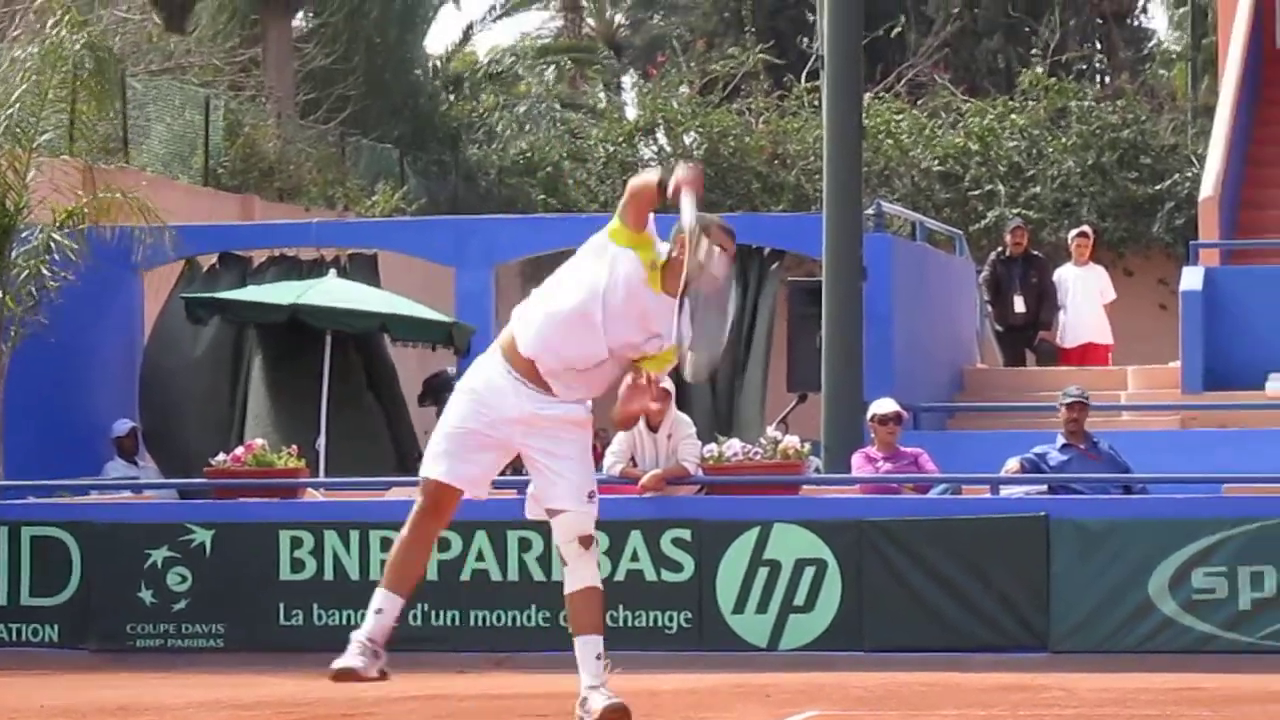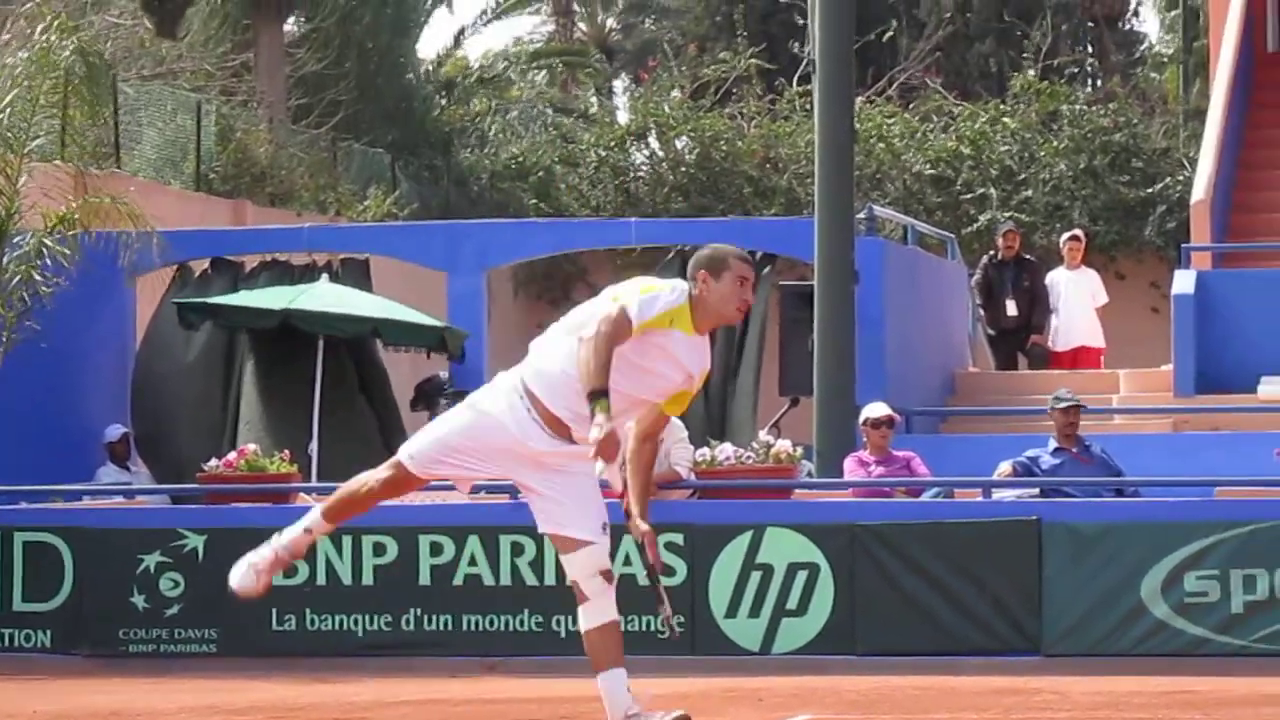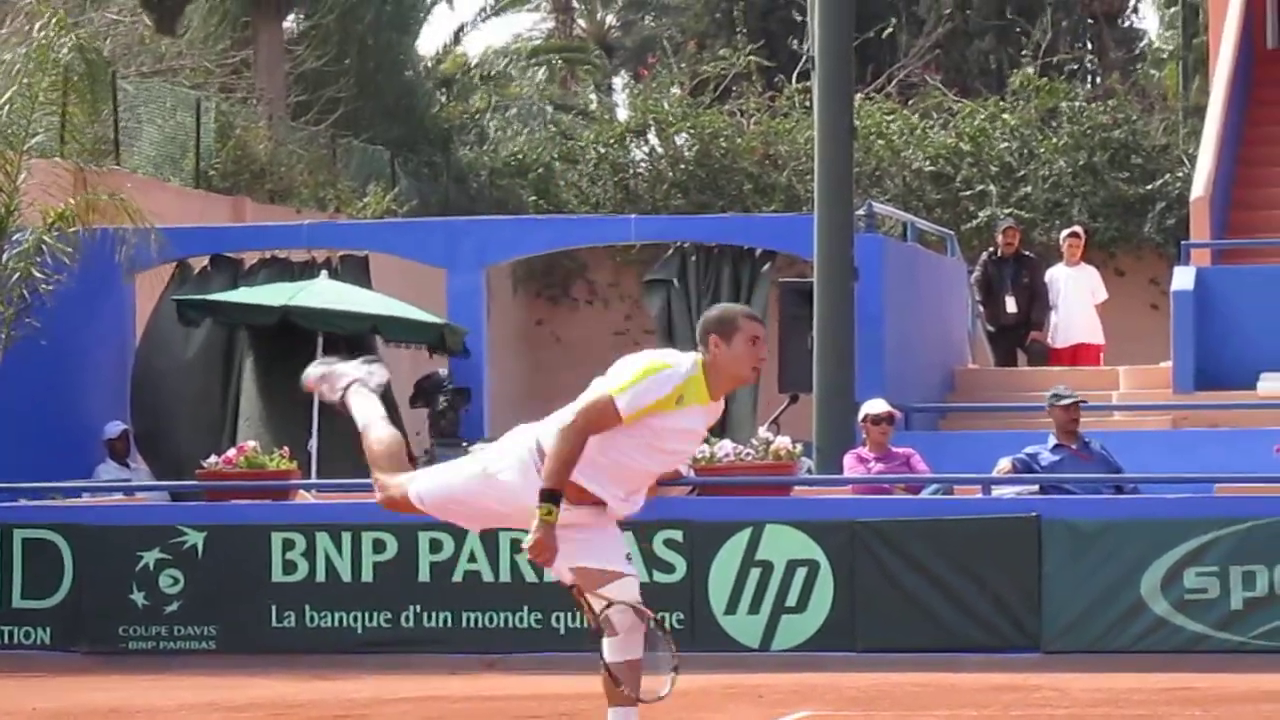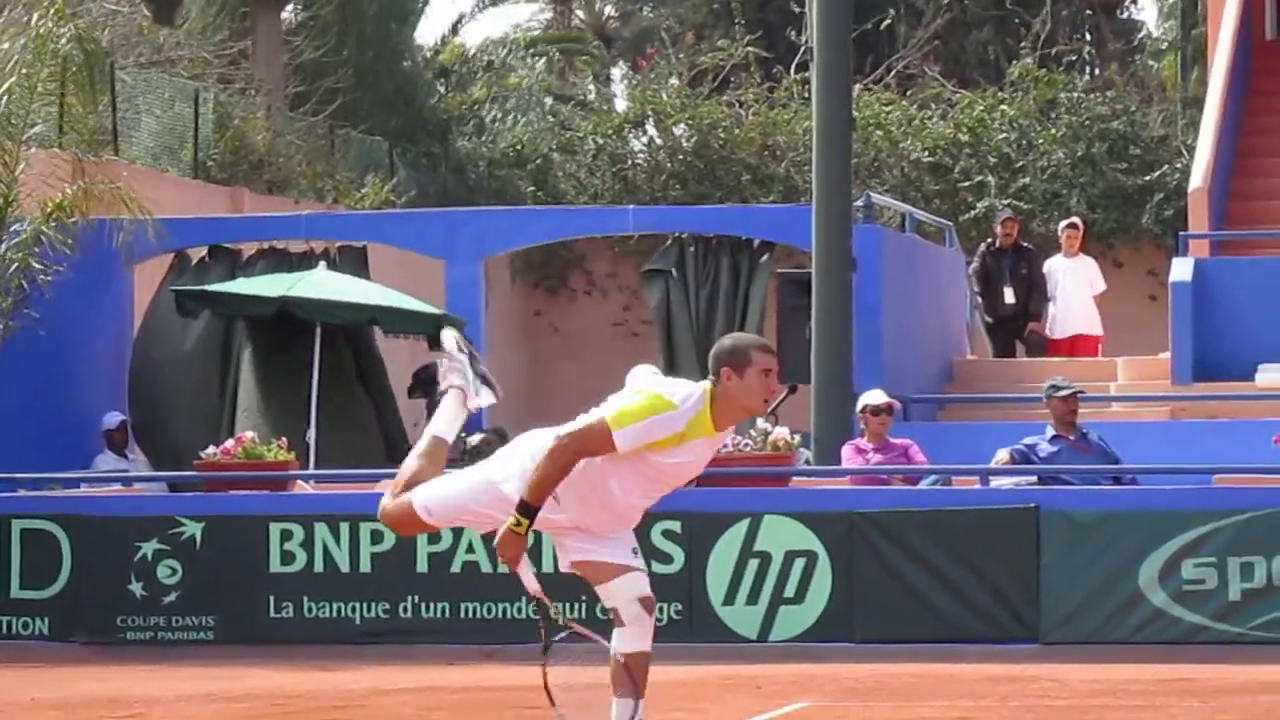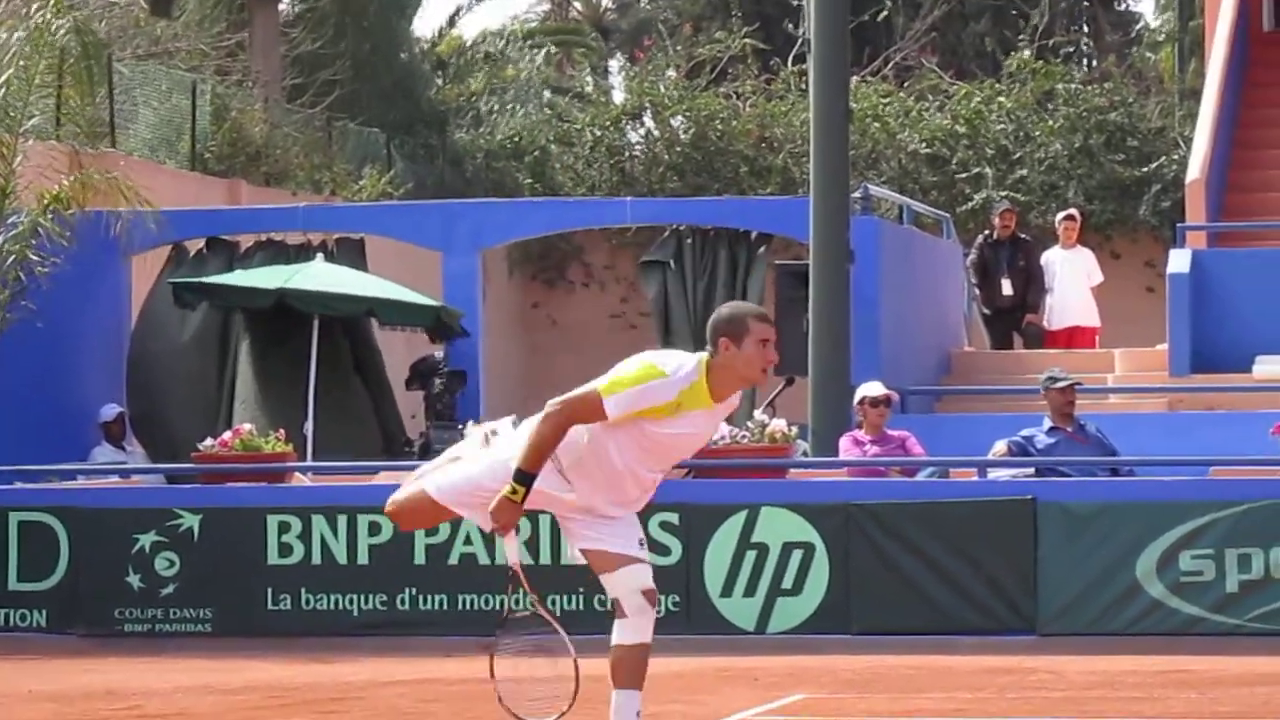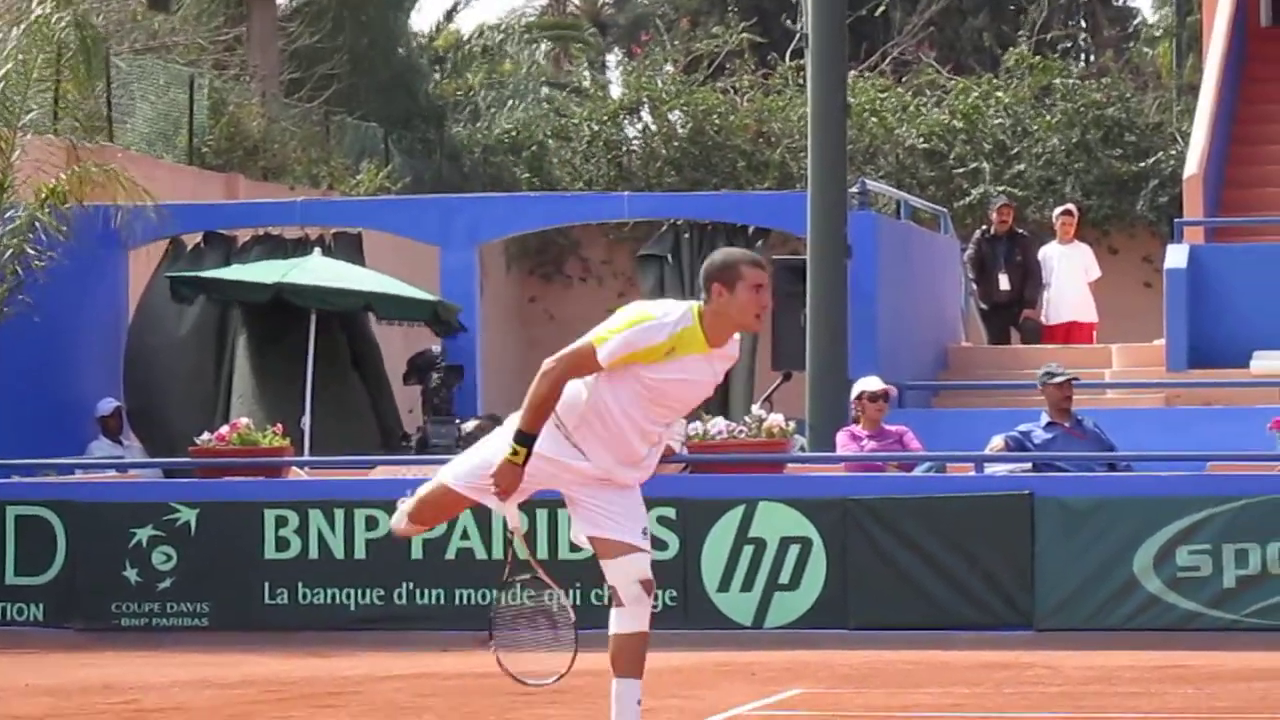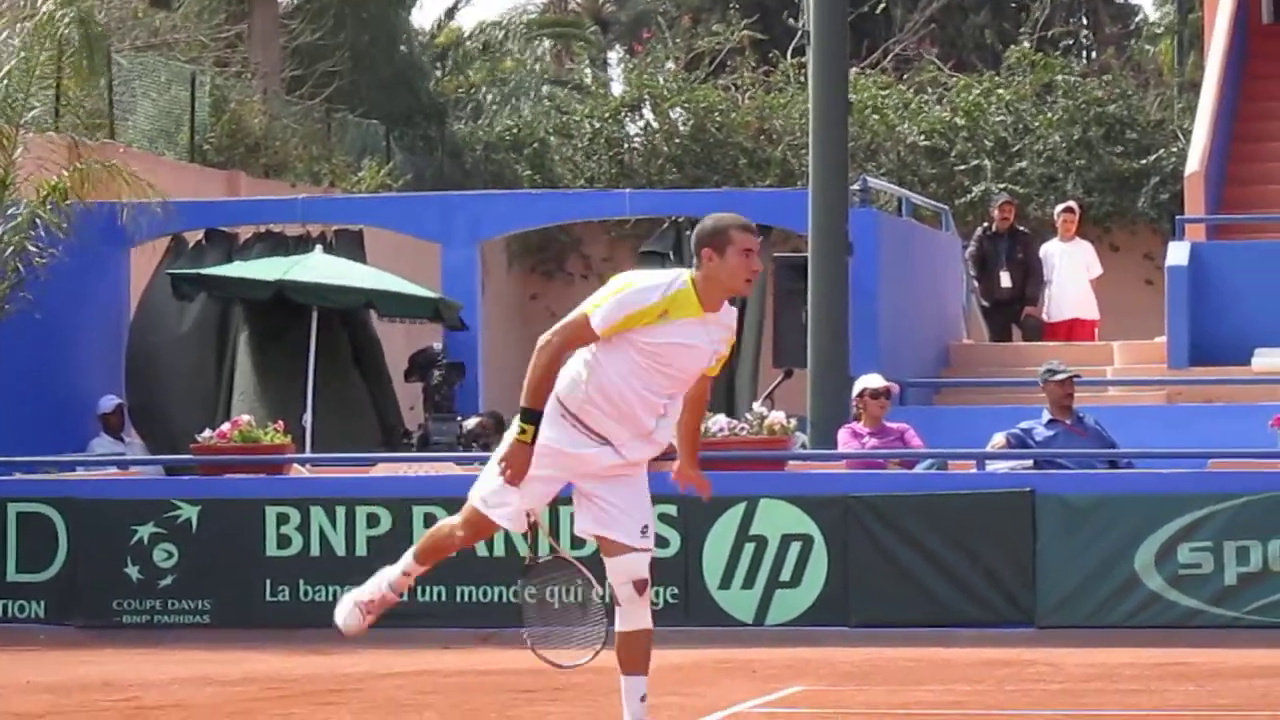
dt=0.1s
person 1, frame 1
left shoulder: (665, 332)
right shoulder: (627, 244)
left elbow: (624, 414)
right elbow: (638, 190)
left wrist: (633, 407)
right wrist: (673, 182)
left hip: (562, 415)
right hip: (498, 386)
left knee: (580, 543)
right knee: (434, 504)
right ankle: (372, 636)
person 1, frame 2
left shoulder: (696, 365)
right shoulder: (660, 295)
left elbow: (646, 436)
right elbow: (599, 332)
left wrist: (639, 513)
right wrist: (600, 410)
left hip: (566, 453)
right hip: (517, 412)
left knee: (596, 575)
right knee: (392, 477)
right ankle: (294, 538)
person 1, frame 3
left shoulder: (707, 412)
right shoulder: (667, 374)
right elbow: (577, 424)
right wrist: (548, 515)
left hip: (586, 511)
right hip: (530, 475)
left knee: (624, 611)
right knee: (393, 495)
right ankle: (359, 387)
person 1, frame 4
left shoulder: (718, 426)
right shoulder: (670, 406)
right elbow: (566, 443)
right wrist: (520, 523)
right hip: (533, 477)
left knee: (637, 604)
right knee: (396, 514)
person 1, frame 5
left shoulder: (725, 395)
right shoulder: (664, 379)
right elbow: (561, 412)
right wrist: (515, 492)
left hip: (604, 498)
right hip: (545, 461)
left knee: (639, 595)
right knee: (405, 511)
person 1, frame 6
left shoulder: (727, 350)
right shoulder: (657, 324)
right elbow: (557, 367)
right wrist: (518, 452)
left hip: (612, 471)
right hip: (553, 435)
left knee: (637, 585)
right knee: (422, 512)
right ankle: (436, 495)
person 1, frame 7
left shoulder: (725, 327)
right shoulder: (647, 291)
right elbow: (553, 343)
left wrist: (688, 459)
right wrist: (525, 431)
left hip: (623, 459)
right hip: (563, 430)
left knee: (633, 583)
right knee: (467, 530)
right ankle: (393, 582)
